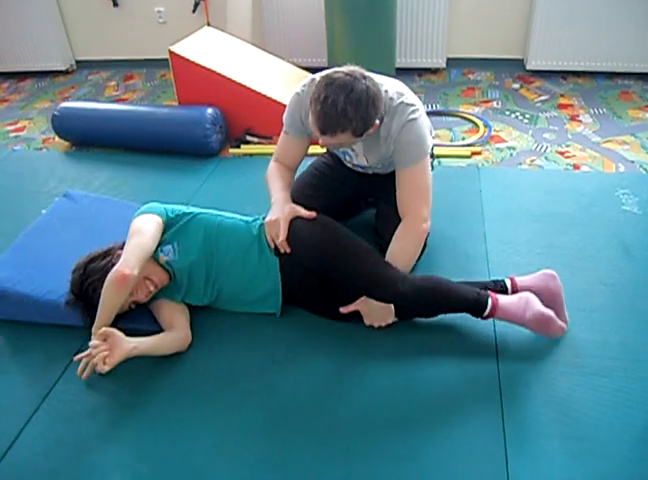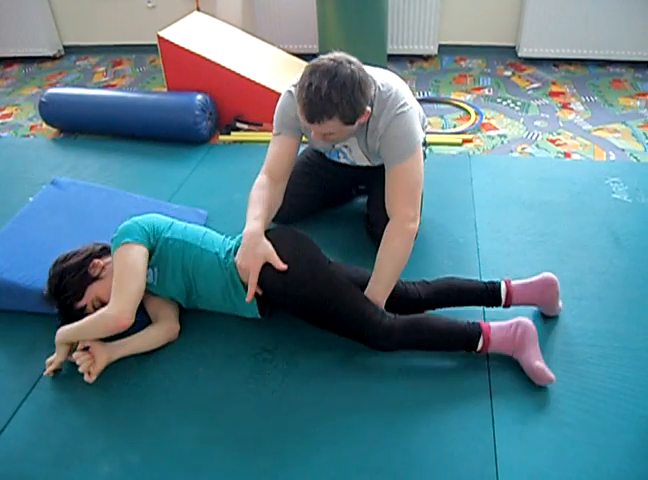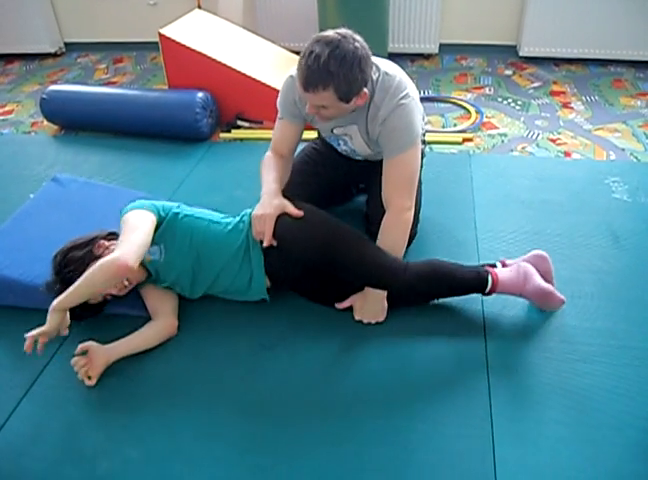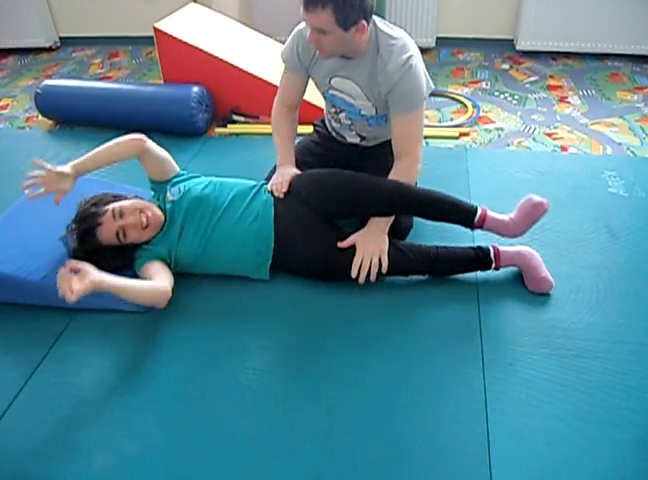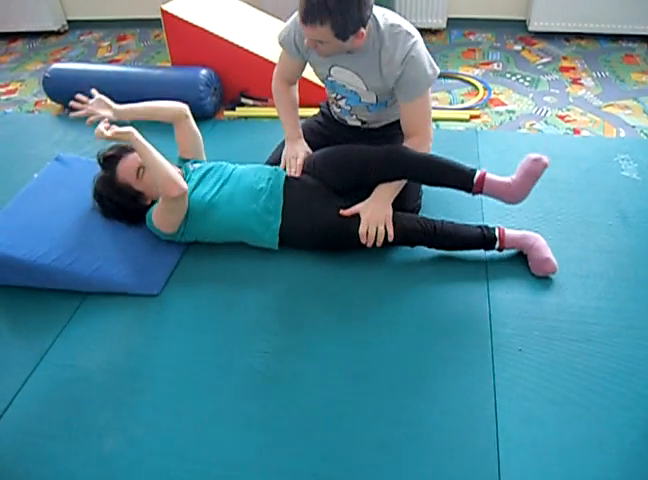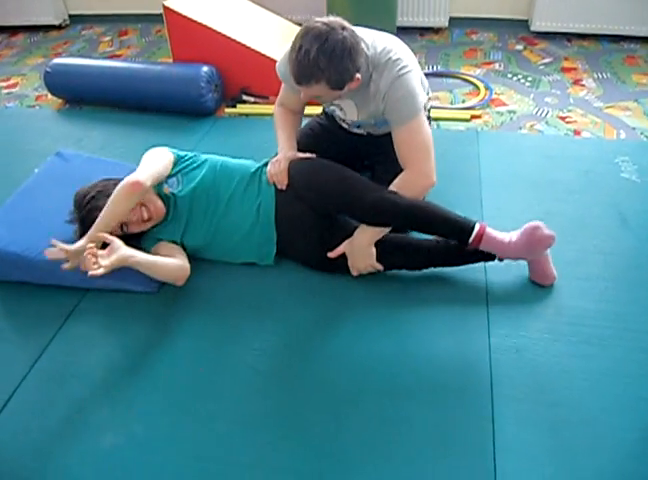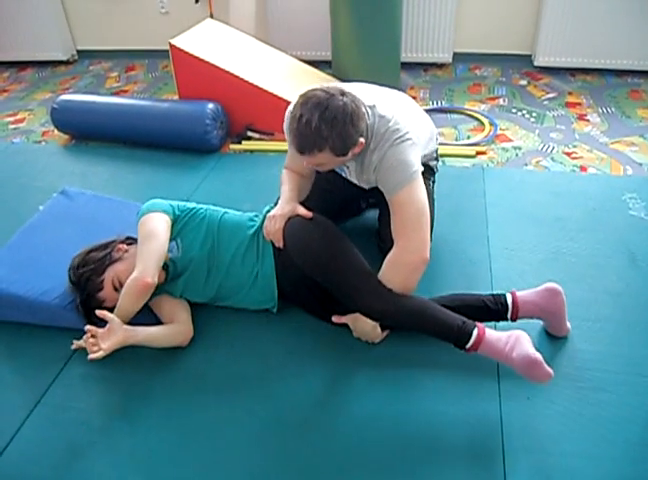
dt=0.7s
person 1, frame 1
left shoulder: (151, 217)
right shoulder: (164, 295)
left elbow: (123, 272)
right elbow: (180, 336)
left wrist: (99, 329)
right wrist: (125, 346)
left hip: (291, 245)
right hip: (291, 292)
left knee: (397, 290)
right knee: (411, 309)
left ankle: (509, 302)
right ankle: (525, 287)
person 1, frame 2
left shoulder: (130, 234)
right shoulder: (147, 282)
left elbow: (121, 316)
right elbow: (167, 326)
left wrist: (67, 334)
right wrist: (107, 352)
left hip: (273, 262)
right hip: (271, 289)
left knee: (381, 330)
right knee: (407, 298)
left ankle: (505, 336)
right ankle: (519, 290)
person 1, frame 3
left shoulder: (138, 214)
right shoulder: (152, 279)
left elbow: (120, 261)
right elbow: (167, 322)
left wrist: (60, 304)
right wrist: (106, 352)
left hip: (280, 238)
right hip: (283, 278)
left knee: (395, 276)
right knee: (399, 293)
left ankle: (508, 275)
right ankle: (512, 268)
person 1, frame 4
left shoulder: (167, 190)
right shoulder: (151, 257)
left elbow: (139, 142)
right elbow: (160, 293)
left wrist: (72, 171)
right wrist: (97, 279)
left hip: (285, 200)
right hip: (286, 253)
left knee: (390, 193)
right knee: (398, 259)
left ankle: (498, 221)
right ankle: (502, 258)
person 1, frame 5
left shoulder: (189, 166)
right shoulder: (164, 219)
left elbow: (180, 111)
right elbow: (173, 190)
left wrist: (119, 112)
right wrist: (130, 133)
left hip: (298, 177)
right hip: (295, 225)
left knee: (392, 157)
right knee: (405, 230)
left ankle: (500, 184)
right ankle: (507, 238)
person 1, frame 6
left shoulder: (162, 160)
right shoulder: (156, 240)
left elbow: (135, 183)
right elbow: (179, 272)
left wrist: (91, 236)
right wrist: (119, 255)
left hip: (284, 185)
right hip: (284, 238)
left knee: (374, 203)
right knee: (397, 253)
left ankle: (497, 240)
right ankle: (497, 246)
person 1, frame 7
left shoulder: (153, 216)
right shoulder: (164, 293)
left elbow: (142, 278)
right elbow: (180, 332)
left wrist: (120, 319)
right wrist: (122, 333)
left hip: (286, 239)
right hip: (284, 289)
left knee: (373, 300)
right knee: (376, 317)
left ankle: (505, 324)
right ankle: (519, 305)
person 2, frame 1
left shoulder: (406, 119)
right shoulder: (305, 97)
left elbow: (417, 220)
right elbow: (281, 163)
right wrist: (280, 203)
left hip: (397, 170)
right hip: (344, 163)
left knee: (402, 253)
right knee: (285, 226)
left ankle: (378, 203)
right ankle: (363, 200)
person 2, frame 2
left shoulder: (397, 113)
right shoulder: (295, 99)
left elbow: (405, 220)
right elbow: (272, 177)
left wrist: (373, 300)
right wrist: (254, 230)
left hip: (391, 159)
right hip: (333, 156)
left knee: (386, 234)
right knee: (280, 209)
left ankle: (370, 190)
right ankle: (353, 187)
person 2, frame 3
left shoulder: (398, 103)
right shoulder: (298, 84)
left elbow: (400, 210)
right elbow: (278, 153)
left wrist: (375, 291)
right wrist: (270, 195)
left hip: (391, 155)
right hip: (335, 149)
left knee: (398, 237)
right knee: (282, 205)
left ankle: (369, 188)
right ankle: (356, 185)
person 2, frame 4
left shoulder: (401, 61)
right shoulder: (304, 39)
left elbow: (408, 160)
right elbow: (284, 107)
left wrist: (377, 229)
right wrist: (285, 164)
left hip: (385, 146)
right hip: (333, 137)
left knee: (392, 231)
person 2, frame 5
left shoulder: (404, 48)
right shoulder: (304, 26)
left elbow: (419, 139)
right elbow: (283, 81)
left wrist: (381, 198)
right wrist: (294, 139)
left hip: (390, 128)
right hip: (336, 121)
left knee: (398, 212)
person 2, frame 6
left shoulder: (396, 76)
right shoulder: (302, 58)
left elbow: (422, 175)
right elbow: (286, 107)
right wrist: (285, 150)
left hip: (391, 130)
right hip: (339, 123)
right knee: (278, 183)
left ankle: (371, 164)
right ankle: (361, 163)
person 2, frame 7
left shoulder: (395, 144)
right shoulder: (300, 116)
left elbow: (415, 253)
right elbow: (296, 170)
right wrist: (286, 203)
left hip: (412, 163)
right hip: (345, 170)
left knee: (404, 259)
right knee: (287, 225)
